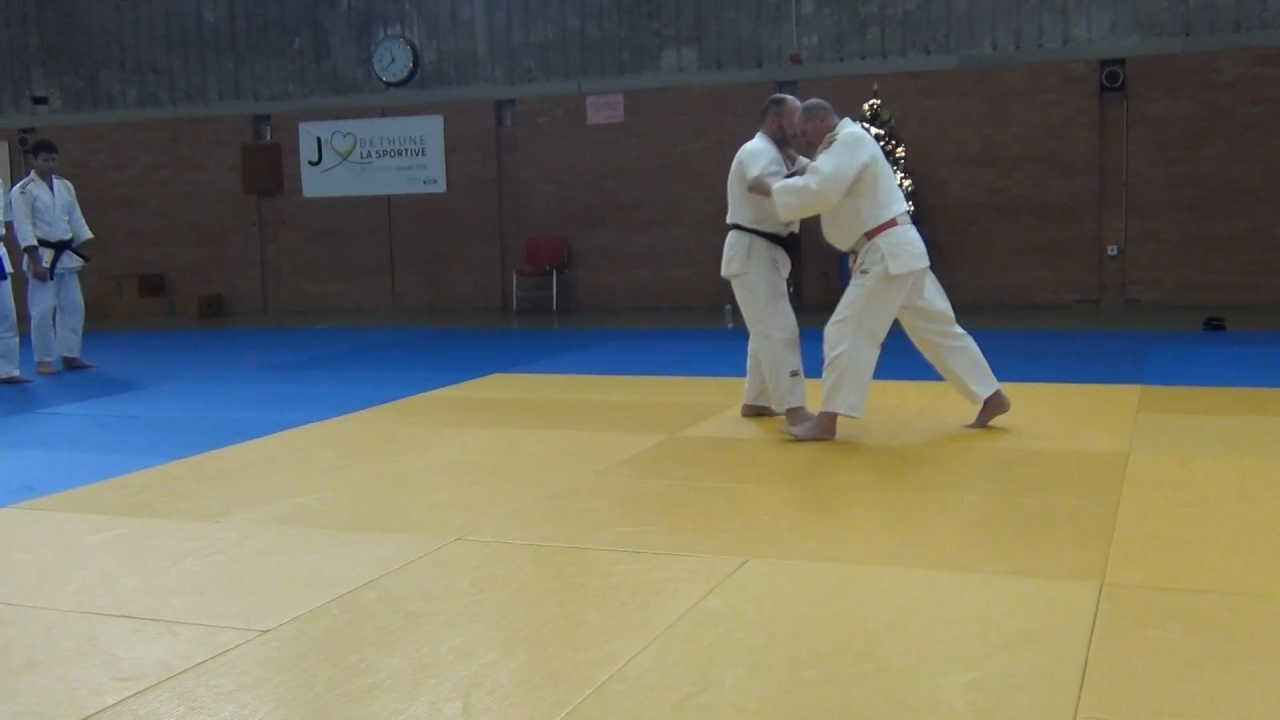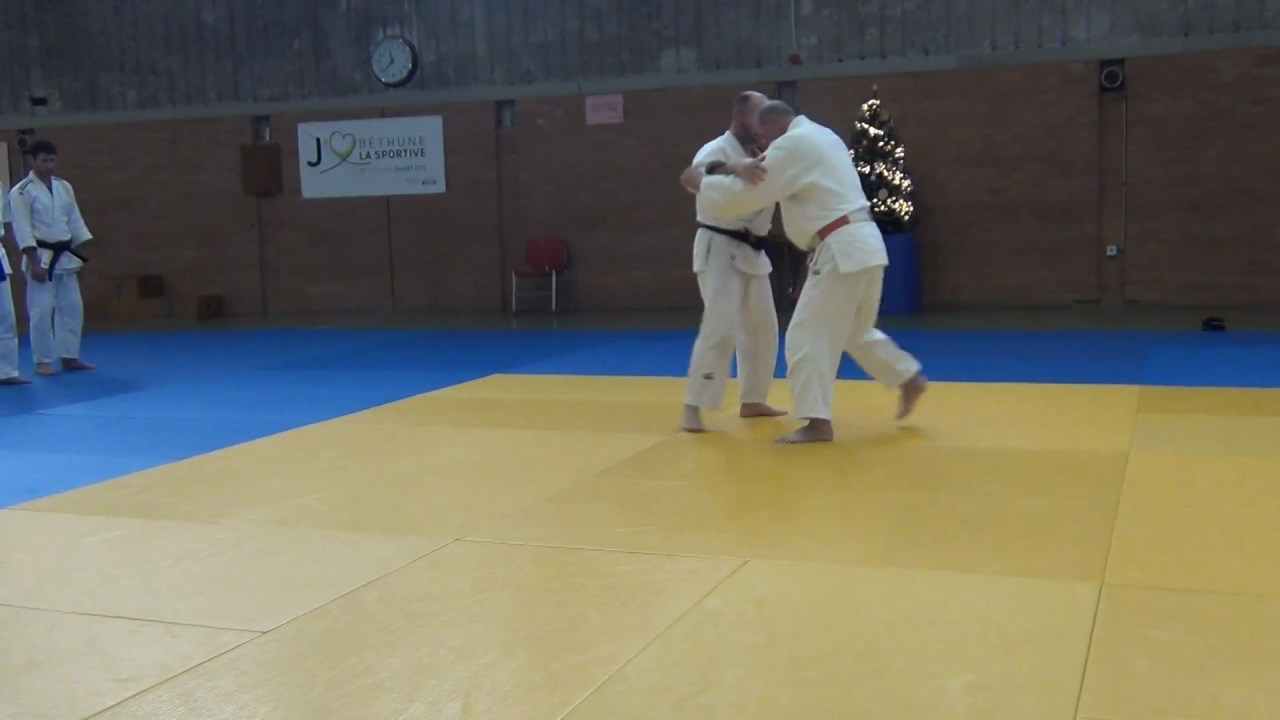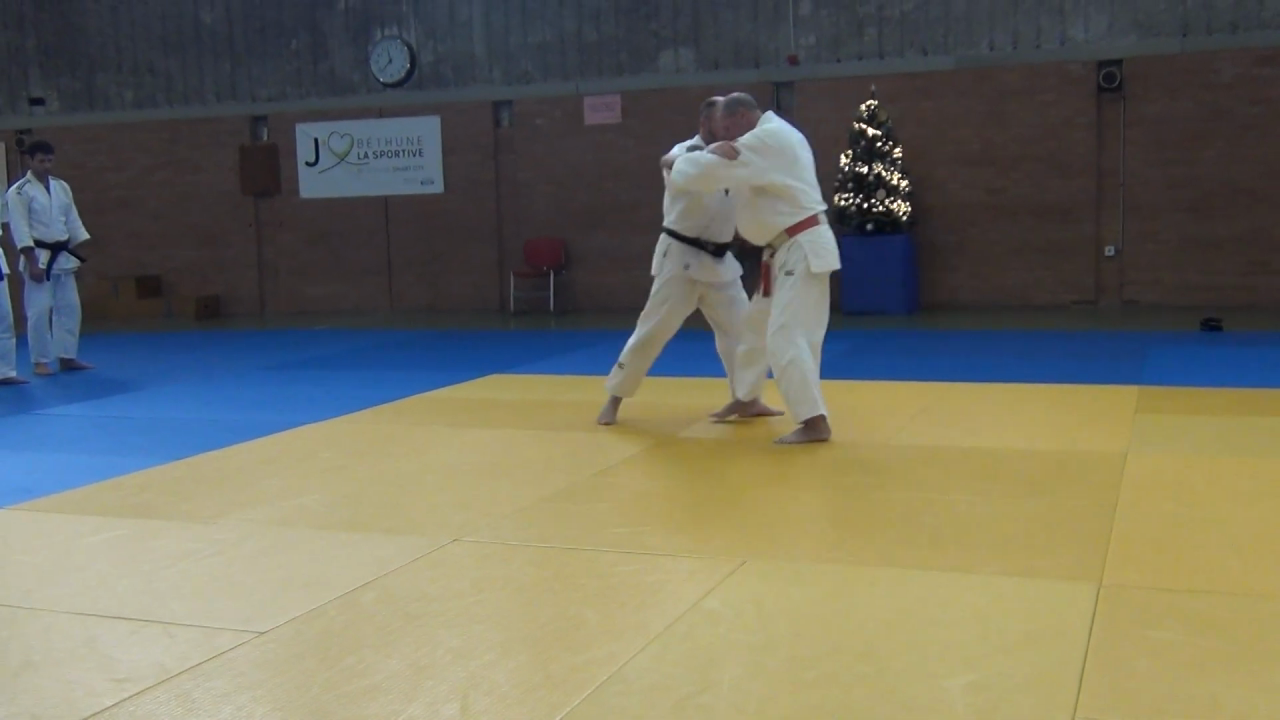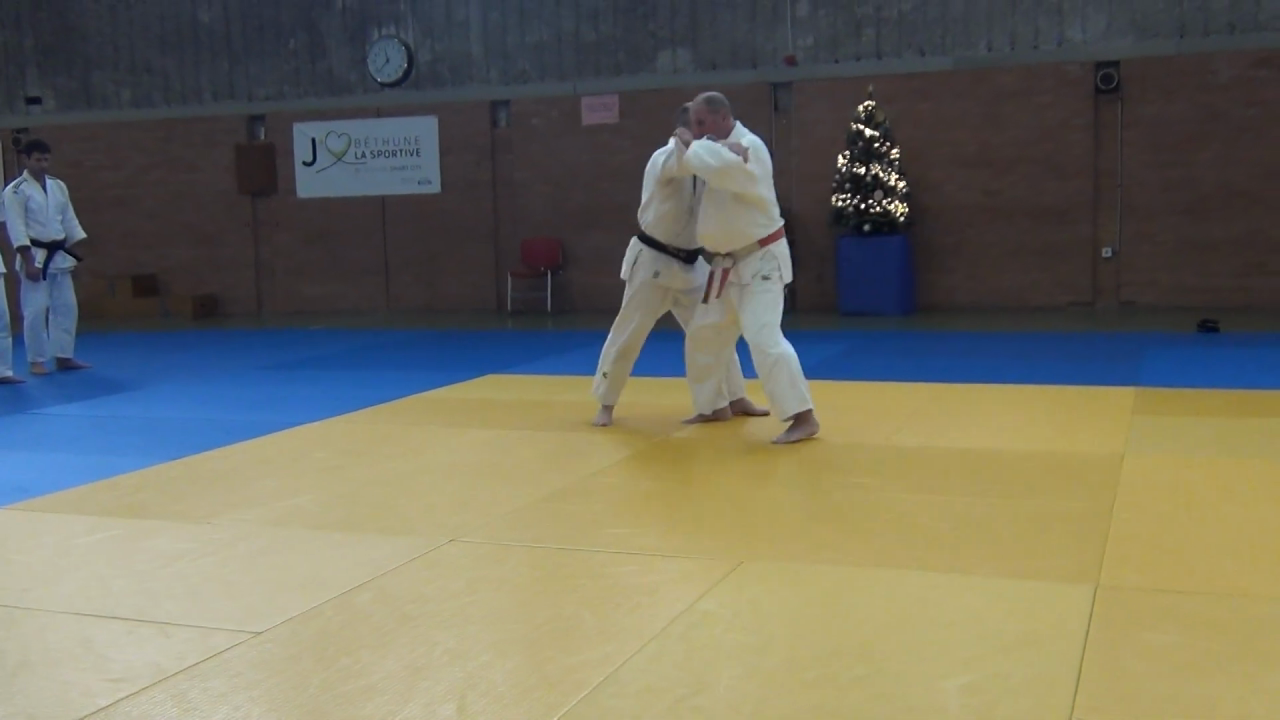
dt=0.2s
person 1, frame 1
left shoulder: (847, 141)
right shoulder: (848, 143)
left elbow: (818, 191)
right elbow: (823, 179)
left wrist: (771, 188)
left hip: (886, 252)
right hip: (899, 249)
left knee: (847, 332)
right knee: (937, 328)
left ankle: (826, 421)
right ankle: (992, 397)
person 1, frame 2
left shoulder: (792, 145)
right shoulder: (821, 137)
left elbow: (745, 193)
left wrist: (700, 182)
left hip: (841, 250)
right hip: (860, 243)
left knee: (807, 337)
right knee: (854, 332)
left ankle: (818, 422)
right ankle: (909, 379)
person 1, frame 3
left shoulder: (765, 138)
right shoulder: (782, 133)
left elbow: (707, 171)
left wrist: (675, 163)
left hip: (803, 249)
right hip: (806, 246)
left knee: (787, 336)
right knee: (757, 325)
left ankle: (815, 422)
right ankle: (746, 397)
person 1, frame 4
left shoulder: (747, 145)
right shoulder: (727, 145)
left elbow: (721, 166)
left wrist: (691, 143)
left hip: (761, 262)
right hip: (727, 266)
left knee: (765, 340)
right knee: (702, 336)
left ankle: (802, 417)
right ankle: (713, 407)
person 2, frame 1
left shoulder: (775, 154)
right shoulder: (758, 152)
left hip: (763, 252)
right hip: (752, 251)
left knee: (767, 329)
right knee: (778, 328)
left ankle: (757, 401)
right ankle: (794, 409)
person 2, frame 2
left shoulder: (759, 154)
right shoulder: (715, 150)
right wrist: (735, 171)
left hip: (749, 252)
right hip: (718, 249)
left knee: (762, 328)
right knee: (720, 329)
left ankle: (753, 400)
right ankle: (694, 406)
person 2, frame 3
right shoulder: (685, 152)
left hip: (717, 259)
right hip: (679, 256)
left knee: (737, 329)
right knee: (654, 329)
left ankle: (749, 400)
right ankle: (615, 397)
person 2, frame 4
right shoulder: (665, 157)
right elbow: (683, 155)
left hip: (687, 264)
right hip: (652, 262)
right knee: (627, 336)
left ankle: (735, 399)
right ankle: (606, 403)
person 3, frame 1
left shoulder: (65, 186)
right shoulder: (23, 190)
left elbow: (76, 220)
right elbow: (24, 229)
left wrist: (81, 253)
right wrist: (36, 262)
left hip: (66, 256)
right hip: (42, 256)
left knee: (73, 306)
right knee: (43, 309)
left ankle: (70, 356)
right ankle: (44, 360)
person 3, frame 2
left shoulder: (64, 187)
right shoulder: (22, 191)
left elbow: (75, 221)
right elbow: (22, 230)
left wrist: (80, 254)
right wrist: (35, 263)
left hip: (65, 257)
right hip: (41, 257)
left knee: (72, 308)
right knee: (42, 310)
left ankle: (70, 357)
right ankle: (43, 361)
person 3, frame 3
left shoulder: (62, 187)
right shoulder: (19, 191)
left elbow: (73, 222)
right elbow: (20, 230)
left wrist: (79, 254)
right wrist: (32, 263)
left hip: (63, 257)
right hip: (39, 257)
left knee: (70, 308)
right knee: (39, 310)
left ankle: (67, 357)
right ankle: (41, 361)
person 3, frame 4
left shoulder: (58, 186)
left elbow: (69, 221)
left wrist: (76, 253)
right wrist: (29, 262)
left hip: (59, 256)
right hip: (35, 256)
left knee: (66, 307)
right knee: (36, 310)
left ankle: (64, 356)
right ankle: (37, 360)
